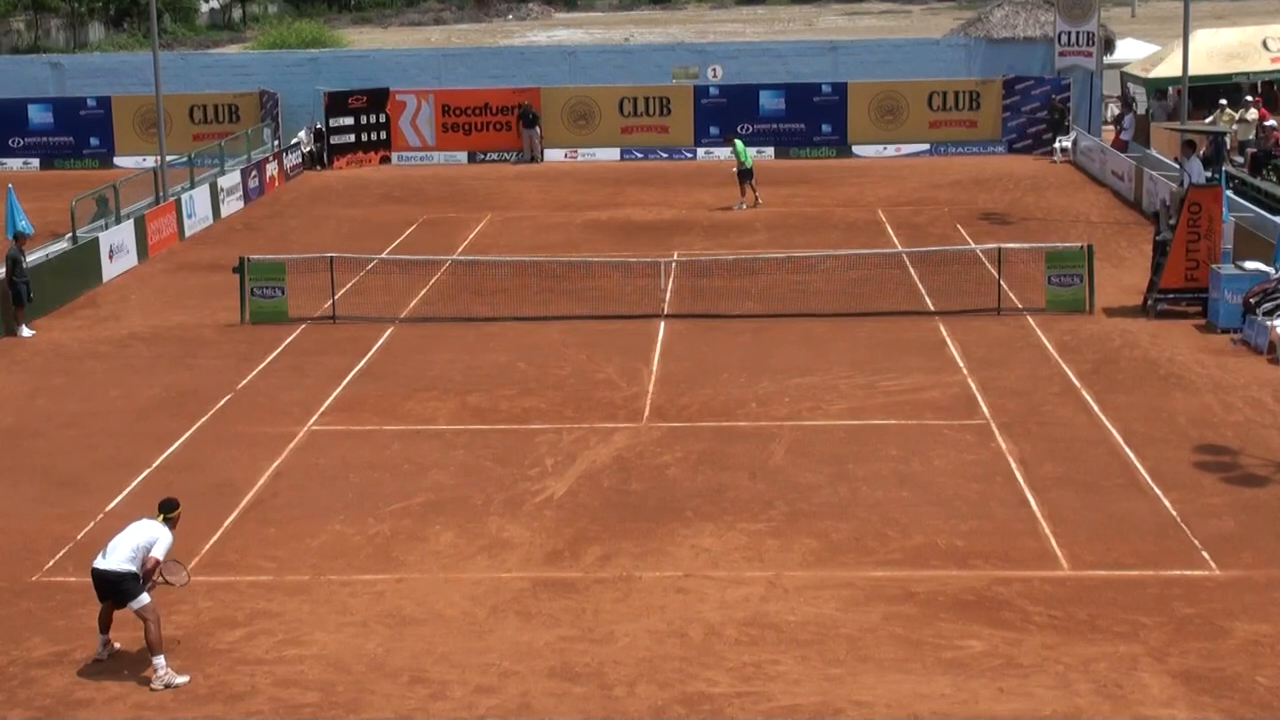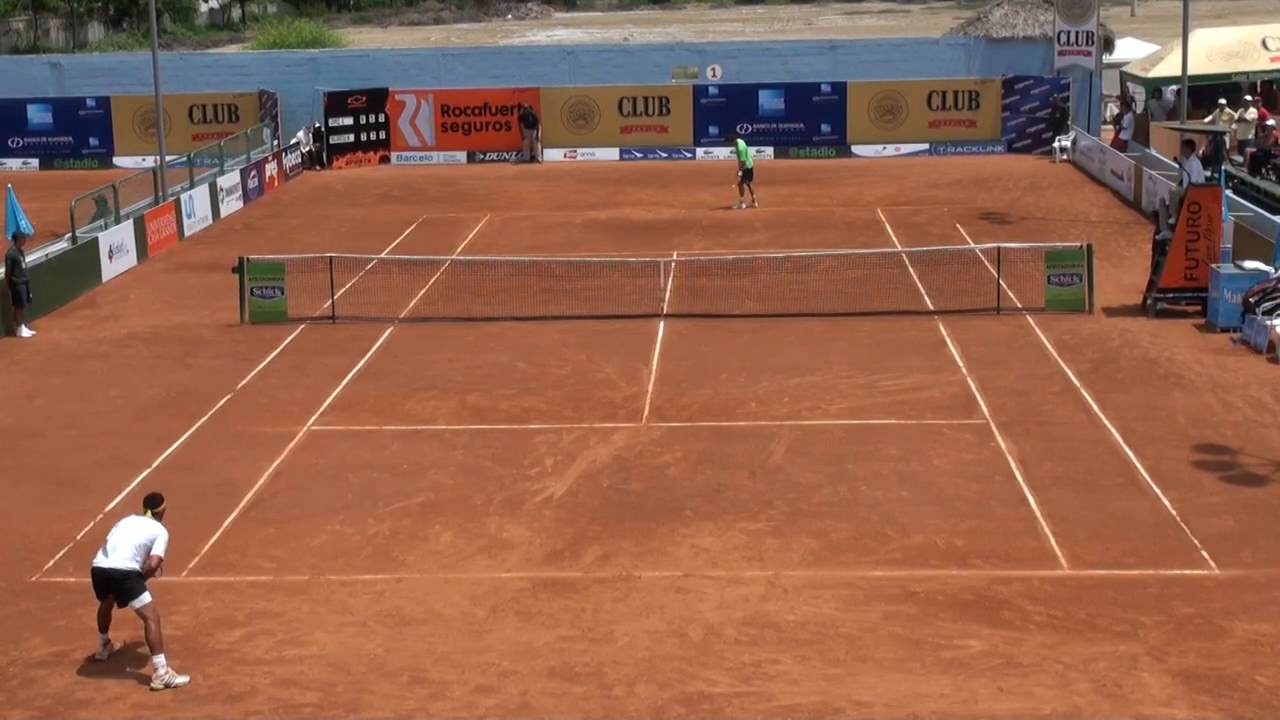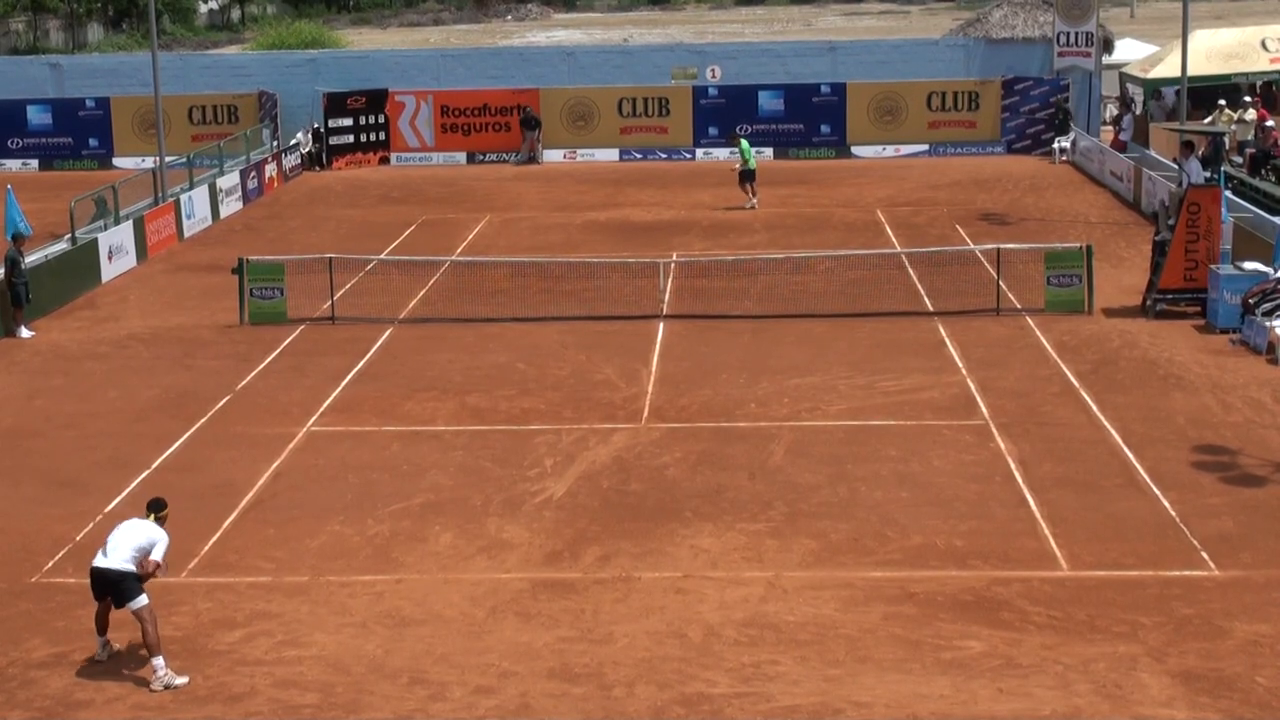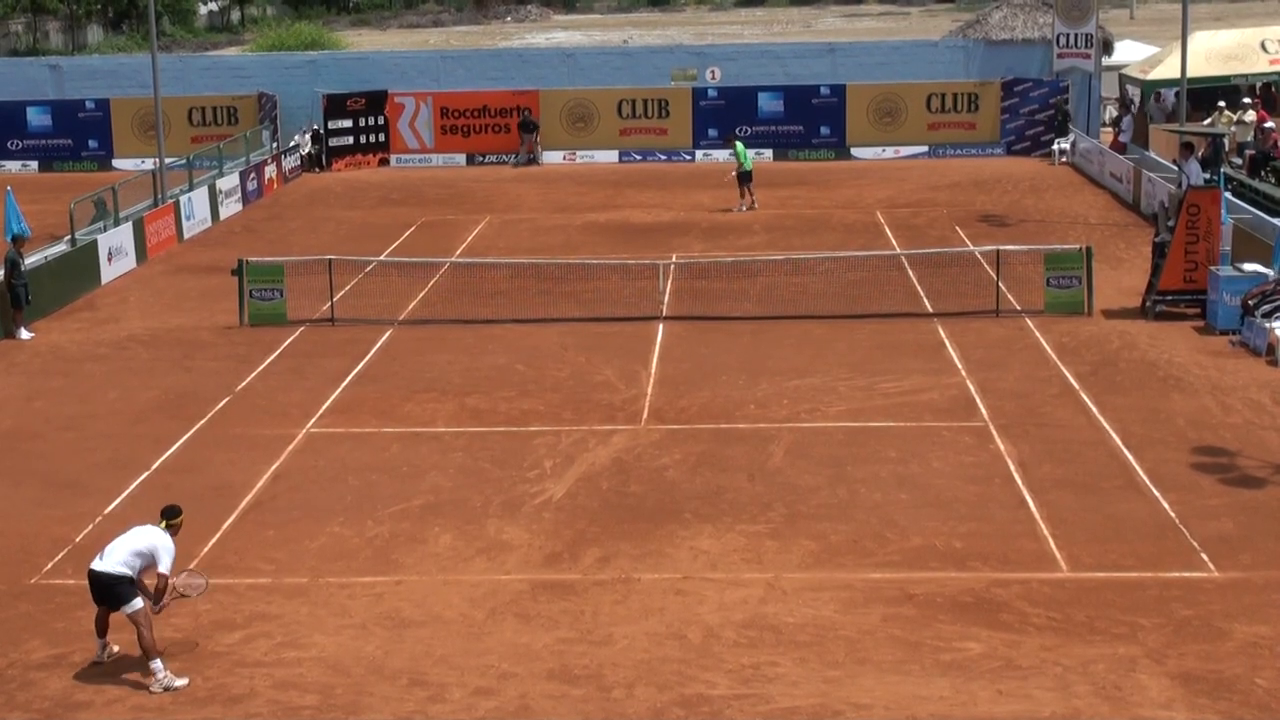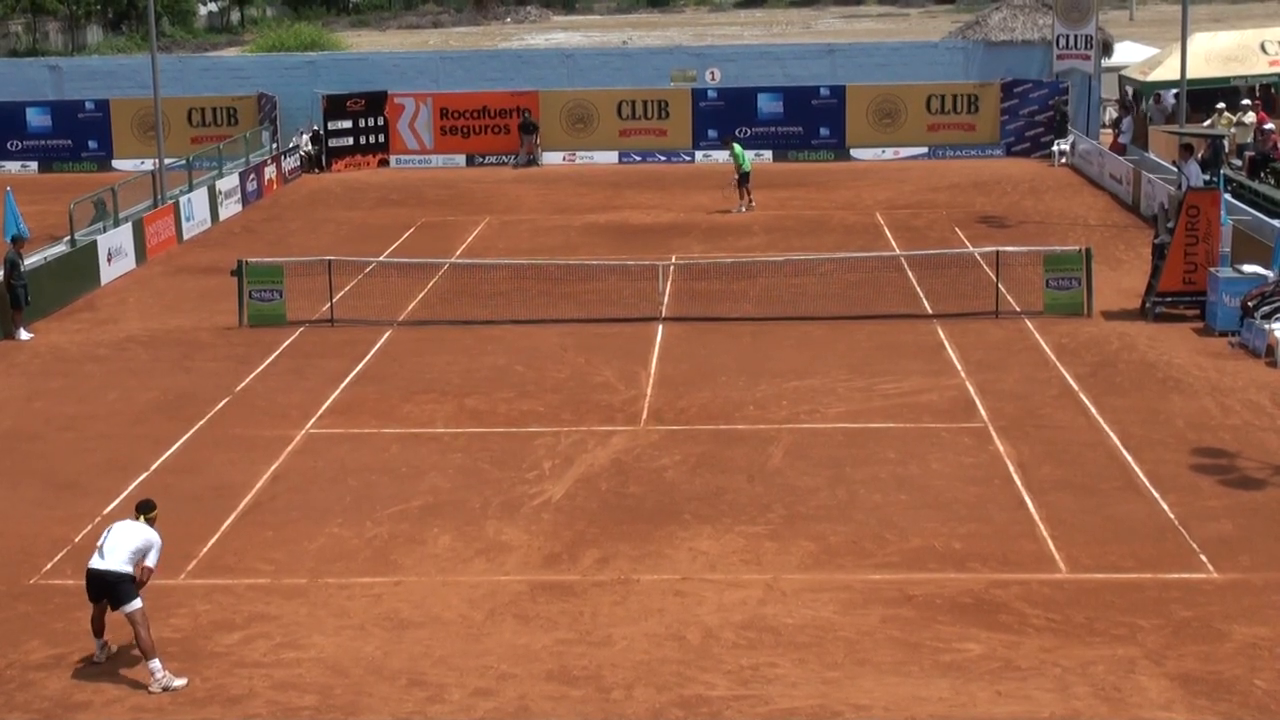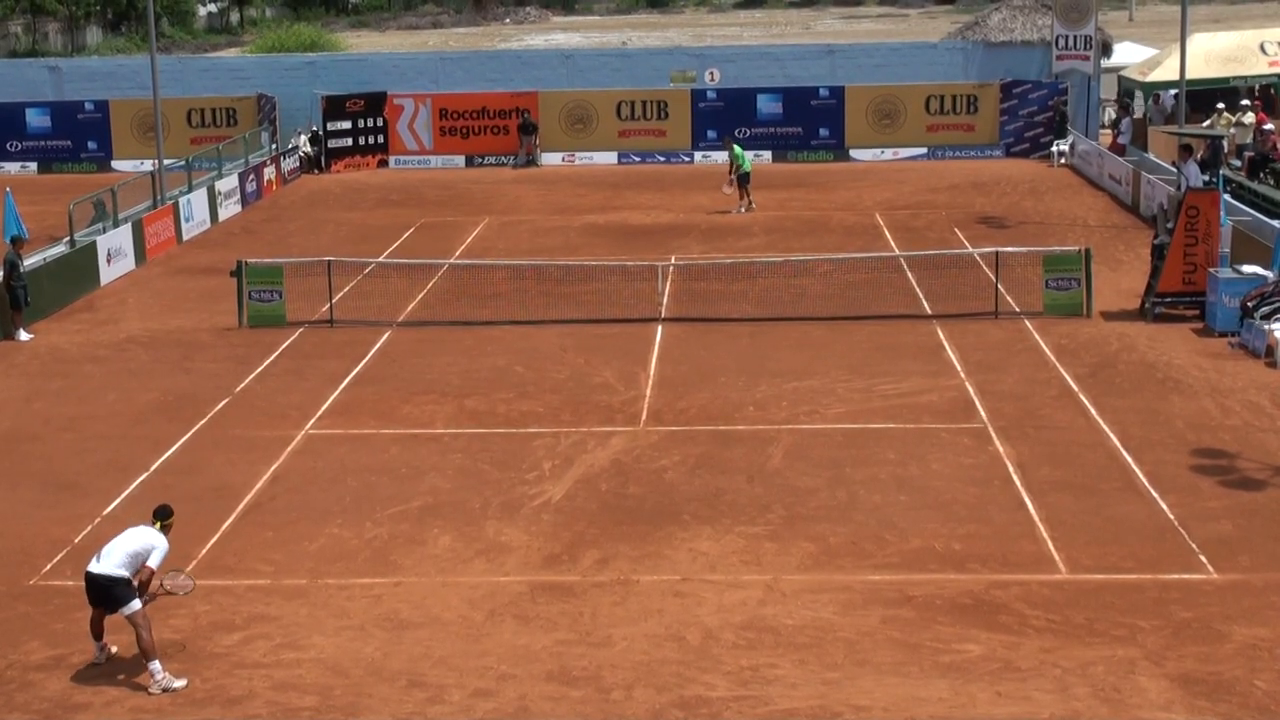
dt=0.4s
person 1, frame 1
left shoulder: (140, 523)
right shoulder: (166, 535)
right elbow: (150, 566)
left wrist: (142, 579)
right wrist: (146, 584)
left hip: (98, 568)
right hip: (119, 573)
left knee: (108, 604)
right knee: (151, 617)
left ankle: (104, 647)
right ankle: (161, 674)
person 1, frame 2
left shoulder: (126, 520)
right shoulder: (160, 530)
right elbow: (153, 564)
right wrist: (142, 579)
left hip: (98, 567)
right hip: (123, 571)
left knee: (106, 603)
right knee: (151, 617)
left ankle: (104, 647)
right ankle: (161, 674)
person 1, frame 3
left shoulder: (127, 523)
right shoulder: (161, 535)
right elbow: (150, 570)
right wrist: (137, 582)
left hip: (97, 568)
right hip: (121, 573)
left knee: (104, 605)
right knee: (148, 620)
left ankle: (103, 649)
right ankle: (160, 675)
person 1, frame 4
left shoulder: (142, 530)
right shoulder: (166, 543)
right elbow: (162, 583)
left wrist: (150, 597)
right wrist: (156, 603)
left hip: (95, 570)
right hip: (113, 576)
left knee: (104, 609)
right knee: (143, 623)
left ankle: (103, 651)
right ankle: (160, 678)
person 1, frame 5
left shoulder: (116, 525)
right shoulder: (154, 538)
right elbow: (144, 577)
right wrist: (132, 591)
left hip: (93, 570)
right hip: (117, 575)
left knee: (99, 608)
right knee: (140, 624)
left ankle: (101, 650)
right ankle: (159, 678)
person 1, frame 6
left shoulder: (135, 530)
right shoulder: (161, 542)
right elbow: (145, 578)
left wrist: (135, 591)
right wrist: (143, 597)
left hip: (92, 572)
right hip: (112, 578)
left knee: (98, 612)
right knee: (142, 624)
left ankle: (100, 652)
right ankle: (159, 679)
